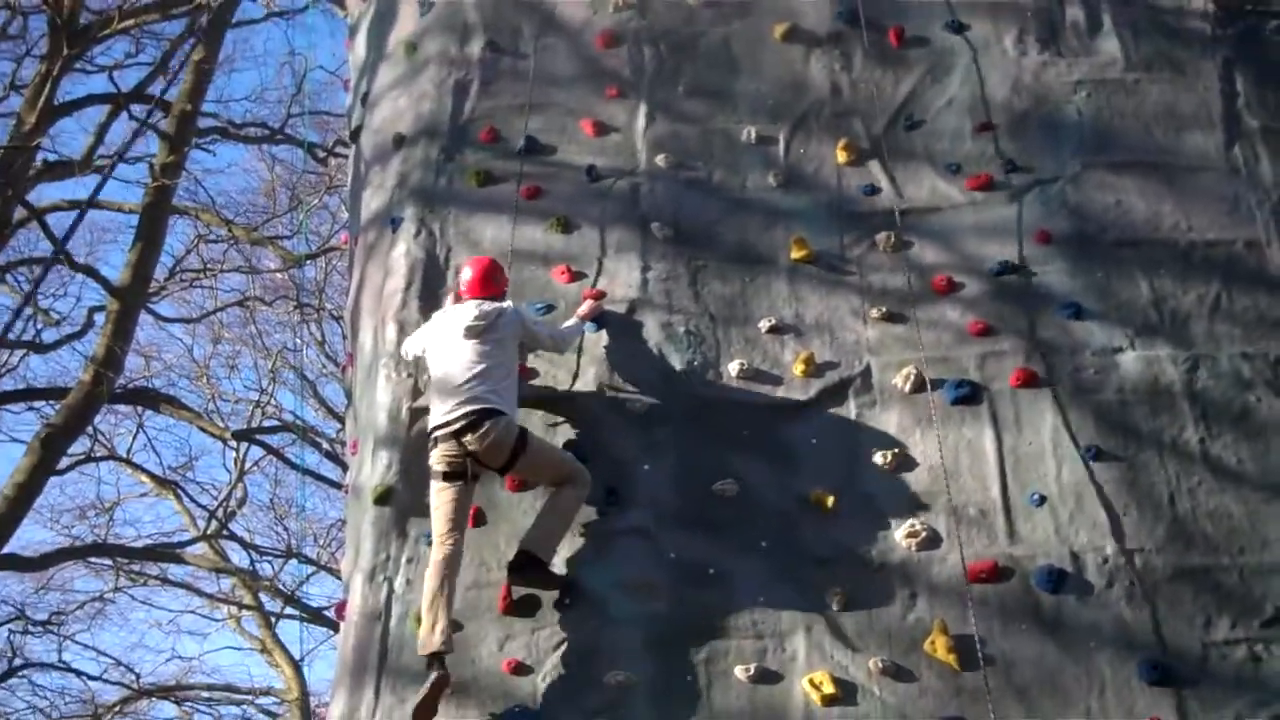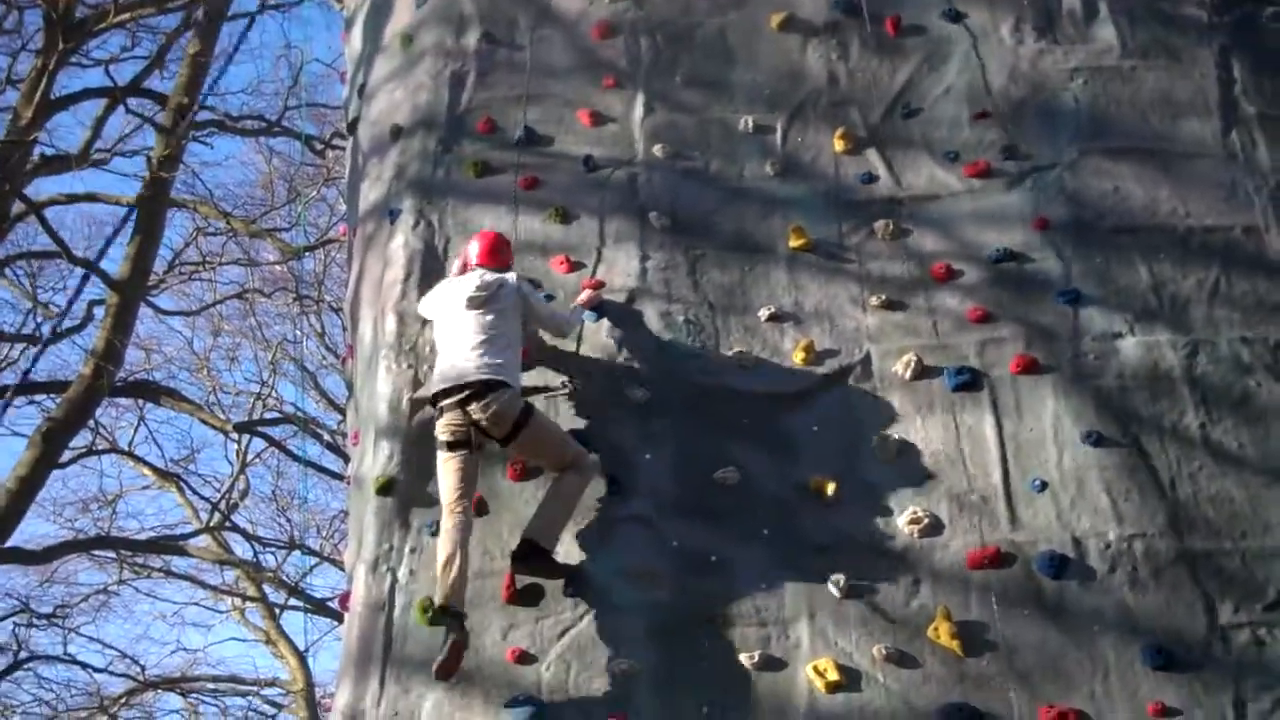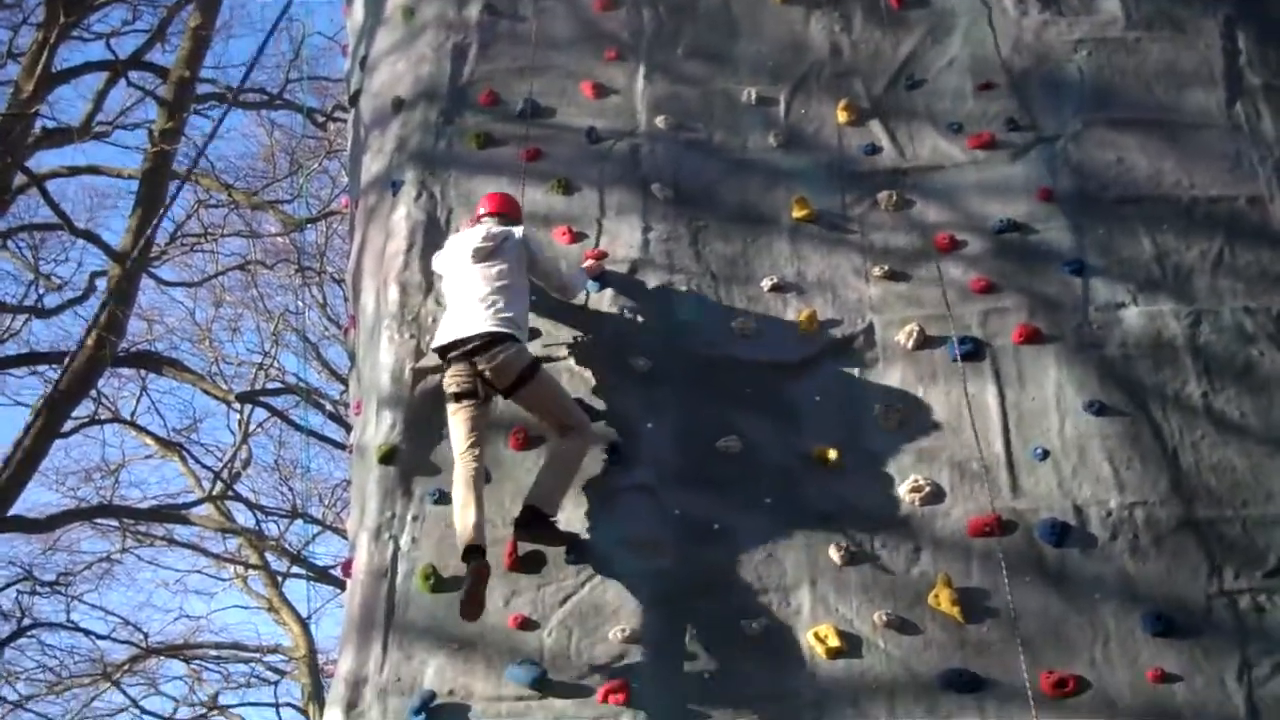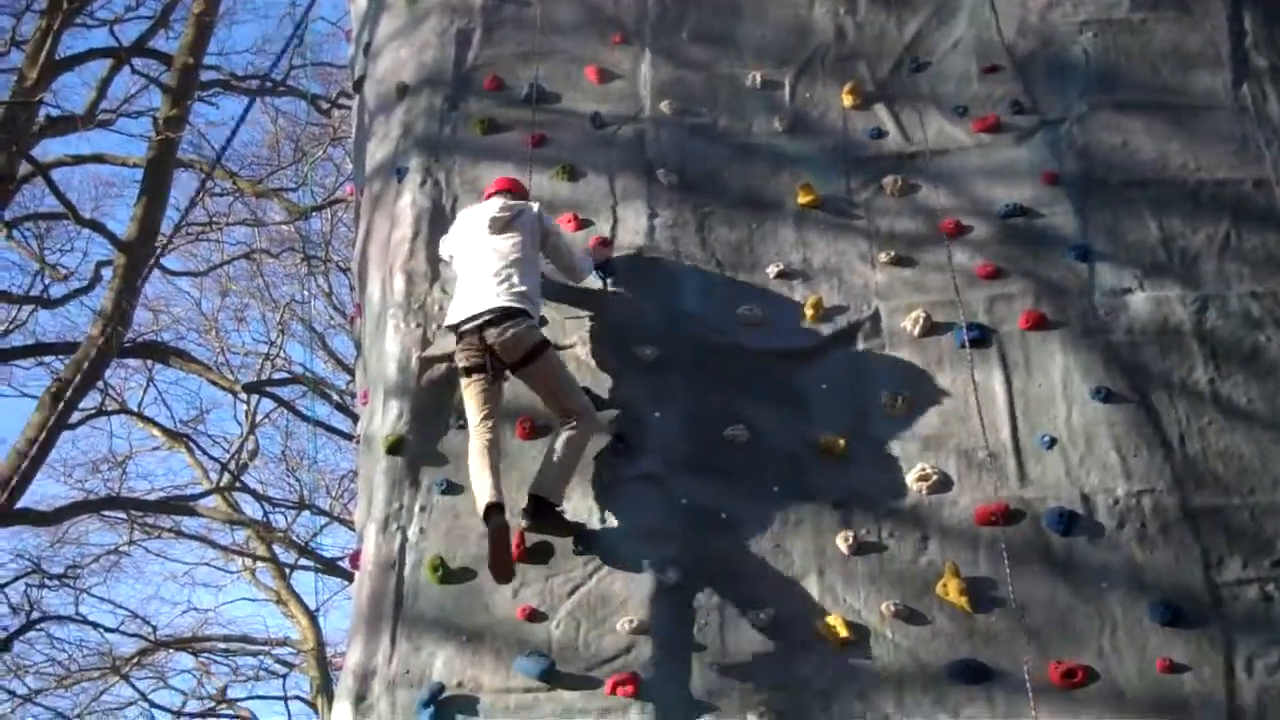
dt=0.1s
person 1, frame 1
left shoulder: (438, 322)
right shoulder: (509, 315)
left elbow: (407, 349)
right elbow: (559, 341)
right wrist: (581, 317)
left hip: (443, 442)
right hip: (491, 428)
left knee: (445, 549)
right knee: (575, 478)
left ankle: (436, 659)
right ankle: (529, 560)
person 1, frame 2
left shoulder: (444, 291)
right shoulder: (513, 286)
left elbow: (423, 307)
right elbow: (562, 327)
right wrist: (582, 305)
left hip: (448, 409)
right hip: (496, 398)
left knee: (455, 513)
right knee: (578, 464)
left ankle: (451, 613)
right ankle: (532, 550)
person 1, frame 3
left shoulder: (454, 245)
right shoulder: (518, 239)
right elbow: (567, 288)
right wrist: (586, 273)
left hip: (456, 361)
right hip: (502, 350)
left knee: (468, 459)
right knee: (576, 430)
left ankle: (473, 551)
right ankle: (534, 518)
person 1, frame 4
left shoulder: (465, 218)
right shoulder: (532, 215)
left elbow: (445, 252)
right elbow: (577, 272)
right wrist: (592, 257)
left hip: (467, 333)
right hip: (514, 325)
left knee: (482, 431)
right knee: (579, 416)
left ankle: (494, 513)
right ankle: (541, 506)
